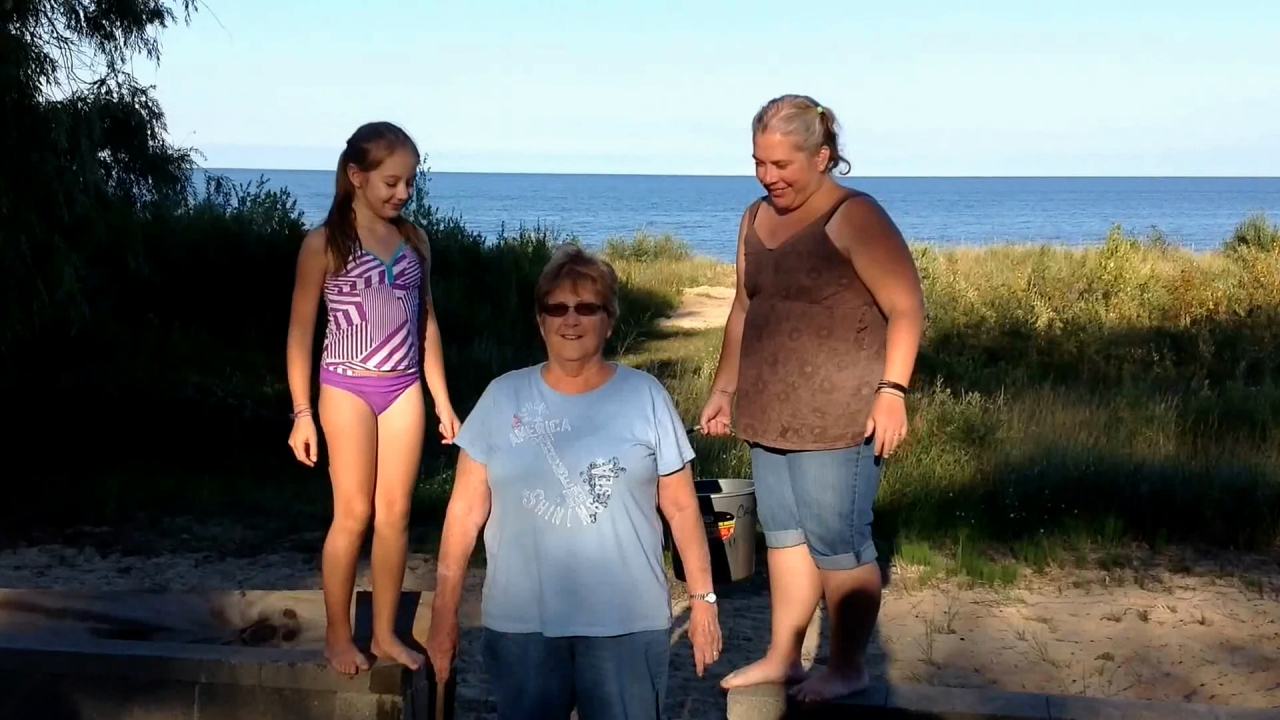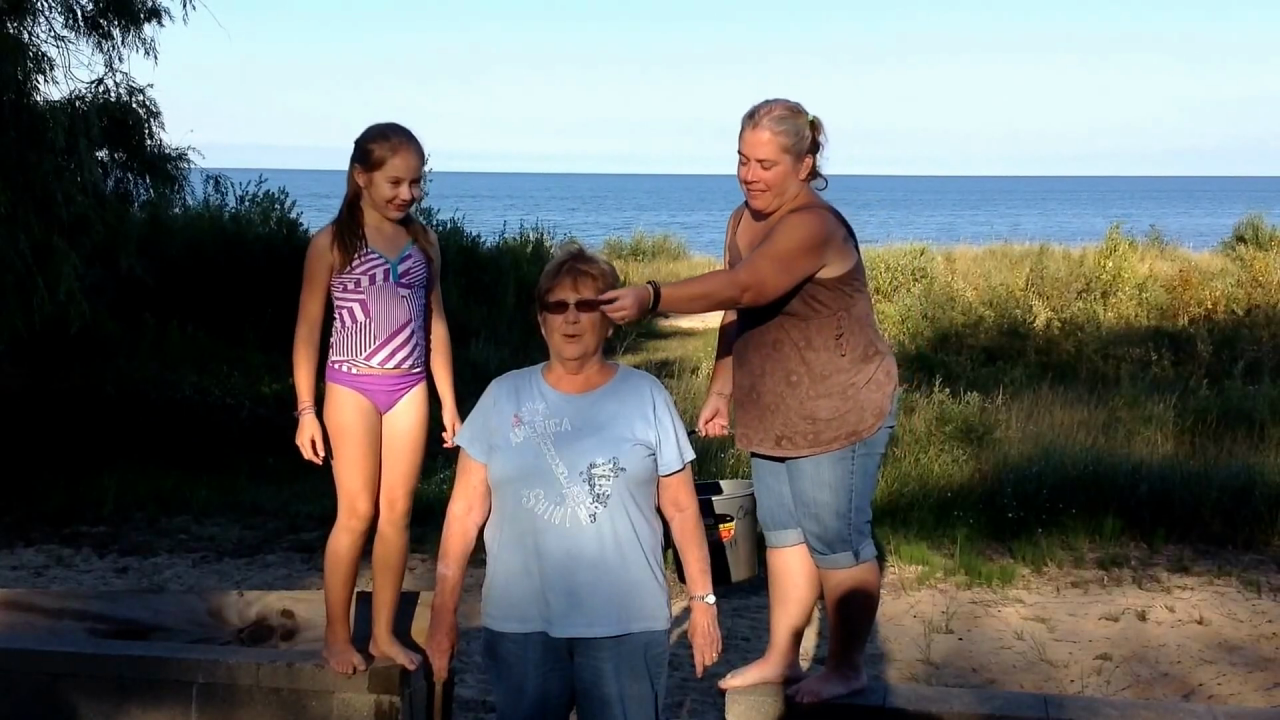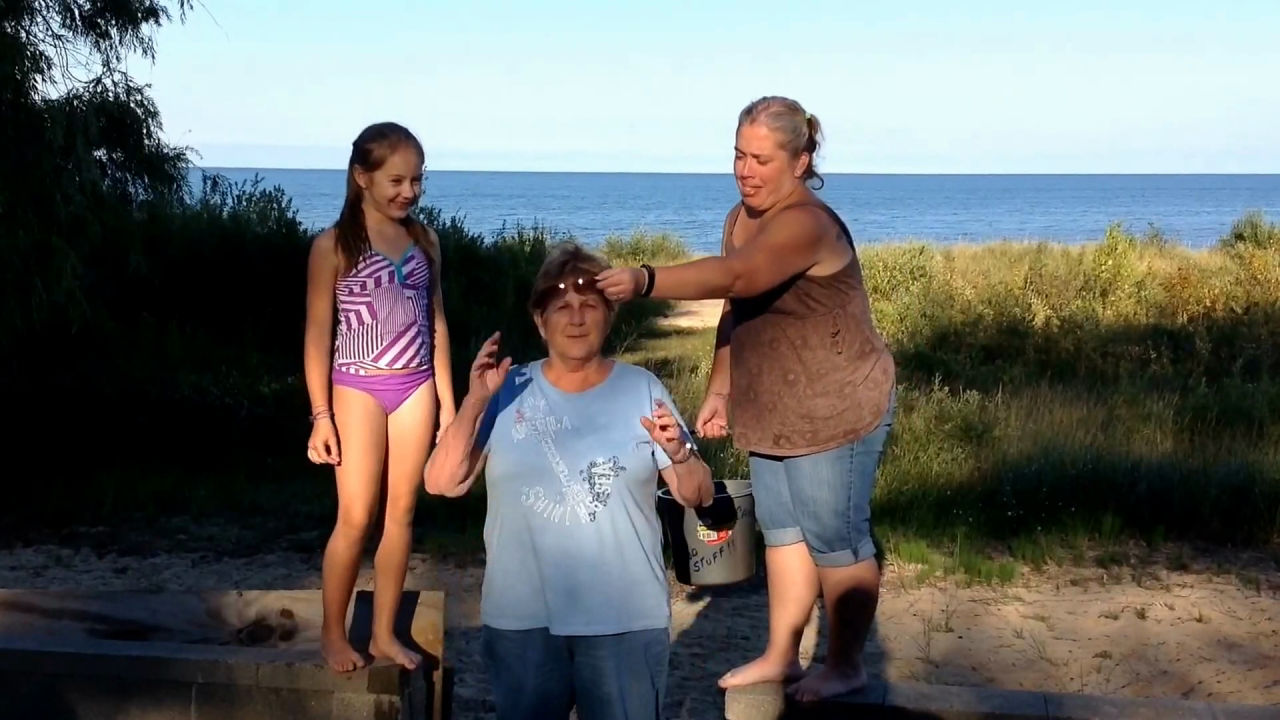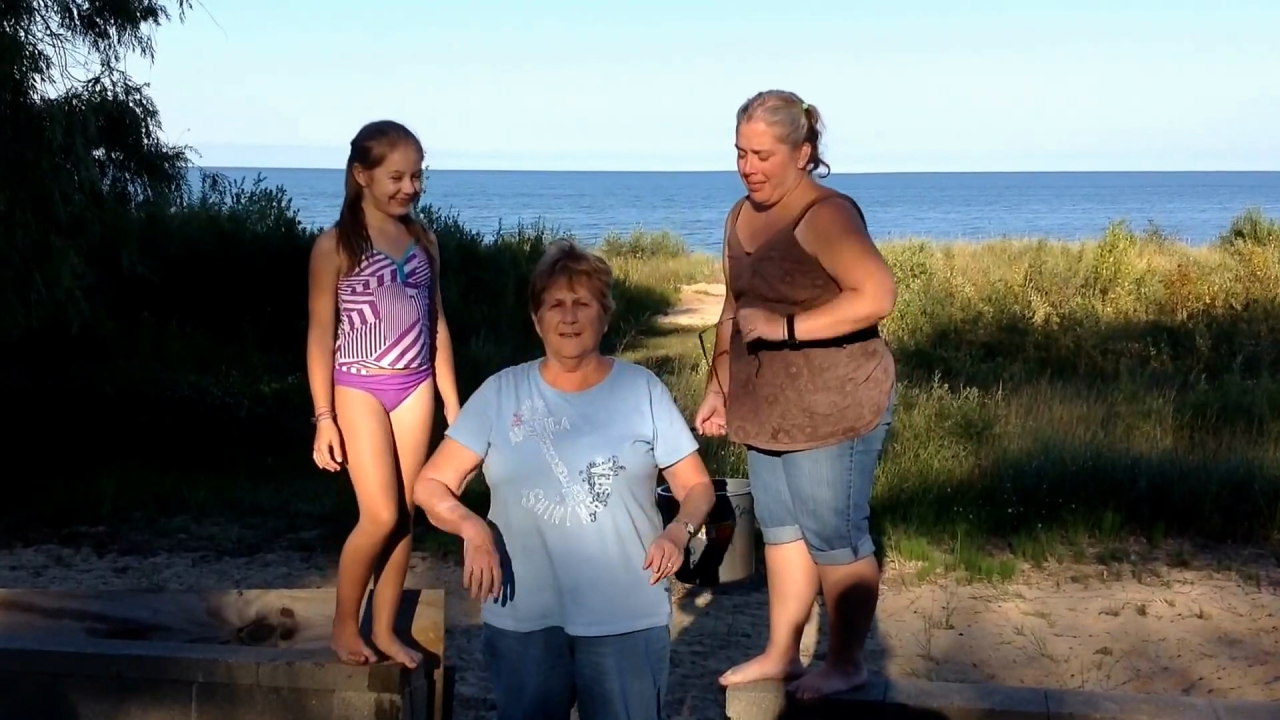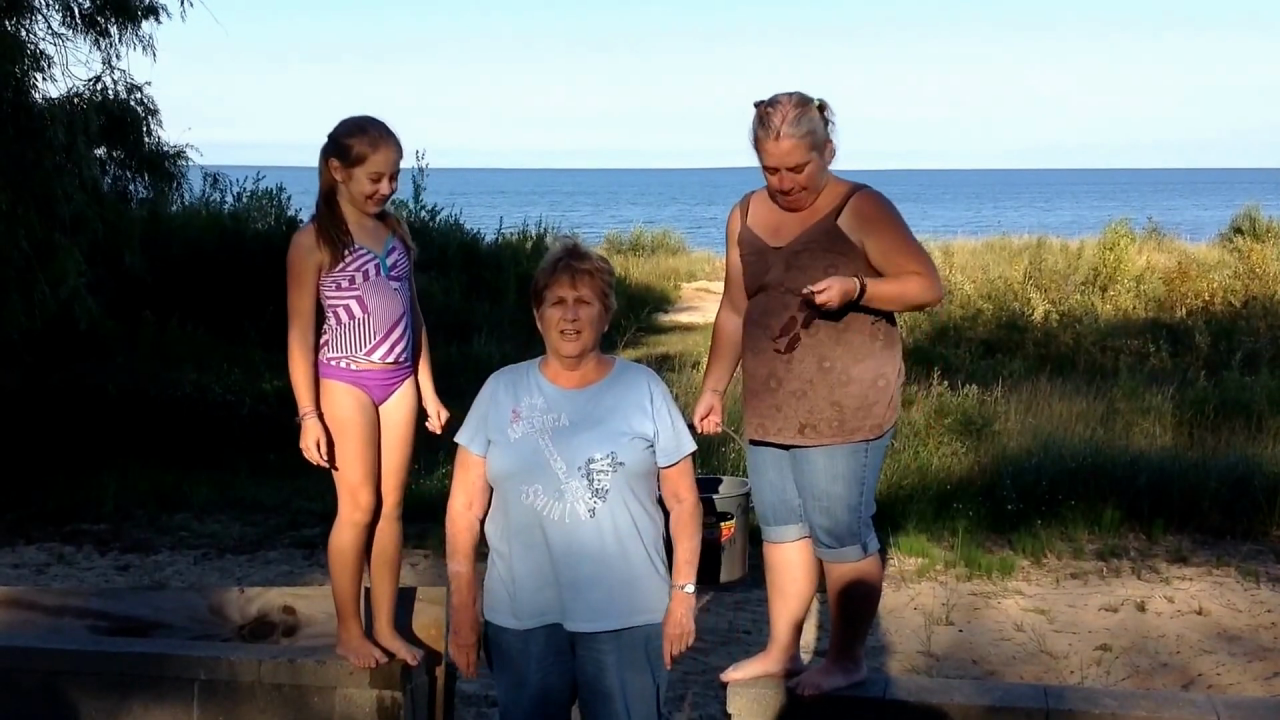
dt=1s
person 1, frame 1
left shoulder: (856, 217)
right shoulder: (756, 218)
left elbow: (906, 308)
left wrist: (891, 391)
right wrist: (723, 389)
left hip: (839, 414)
right hip: (772, 412)
left knee: (837, 541)
right knee: (782, 532)
left ankle: (847, 667)
right ankle: (781, 658)
person 1, frame 2
left shoulder: (814, 226)
right shoulder: (743, 220)
left elbow: (742, 288)
left wrist: (651, 298)
right wrist: (721, 390)
left hip: (838, 412)
right hip: (775, 412)
left knee: (836, 540)
right knee: (783, 532)
left ankle: (846, 667)
right ankle: (781, 656)
person 1, frame 3
left shoulder: (807, 223)
right shoulder: (741, 218)
left elbow: (732, 275)
left wrist: (643, 281)
right wrist: (719, 390)
left hip: (835, 411)
right hip: (774, 411)
left knee: (835, 539)
right knee: (782, 531)
left ankle: (846, 665)
right ankle: (780, 655)
person 1, frame 4
left shoulder: (827, 216)
right shoulder: (741, 217)
left elbow: (875, 297)
left wrist: (787, 327)
right wrist: (718, 389)
left hip: (834, 408)
right hip: (769, 410)
left knee: (836, 538)
right knee: (781, 530)
left ankle: (846, 662)
right ankle: (780, 654)
person 1, frame 5
left shoulder: (862, 208)
right shoulder: (746, 215)
left elbow: (926, 285)
right elbow: (735, 311)
left wrist: (857, 289)
right wrist: (713, 387)
left hip: (844, 409)
right hip: (772, 408)
left knee: (842, 536)
right knee: (781, 527)
left ankle: (847, 659)
right ankle: (781, 650)
person 2, frame 1
left shoulder: (414, 240)
right shoulder: (325, 243)
right elbow: (300, 331)
left wrist: (443, 400)
right wrist: (301, 413)
left hip: (404, 390)
right hip: (348, 390)
left knee: (396, 512)
right knee: (354, 514)
left ankle: (385, 633)
right ankle: (338, 635)
person 2, frame 2
left shoulder: (424, 241)
right shoulder: (332, 242)
left elbow: (436, 322)
right elbow: (308, 328)
left wrist: (449, 401)
right wrist: (306, 409)
left hip: (409, 389)
right hip: (353, 388)
left knee: (397, 512)
right knee: (357, 512)
left ankle: (383, 633)
right ankle: (336, 635)
person 2, frame 3
left shoulder: (424, 241)
right shoulder: (334, 245)
right elbow: (318, 333)
left wrist: (448, 400)
right wrist: (321, 414)
left hip: (414, 389)
right hip: (358, 389)
left knee: (401, 513)
right knee: (356, 517)
left ankle: (384, 633)
right ankle: (333, 632)
person 2, frame 4
left shoulder: (423, 240)
right shoulder: (336, 245)
right elbow: (320, 335)
left wrist: (452, 400)
right wrist: (324, 418)
left hip: (415, 389)
right hip: (360, 388)
left knee: (406, 513)
right knee: (380, 515)
left ankle: (385, 630)
right ankle: (344, 626)
person 2, frame 5
left shoulder: (396, 231)
right shoulder: (314, 241)
right elbow: (300, 332)
left wrist: (428, 389)
right wrist: (308, 414)
left hip: (399, 381)
right hip: (346, 383)
left knee: (392, 505)
right knee: (357, 506)
left ankle: (385, 626)
right ankle: (349, 631)
person 3, frame 1
left shoulder: (646, 396)
right shoulder: (503, 397)
left elbow: (681, 507)
right elbow: (466, 511)
left wrist: (703, 598)
right wrist: (445, 612)
left hip: (628, 624)
right hip: (521, 624)
person 3, frame 2
left shoulder: (646, 395)
right shoulder: (503, 396)
left elbow: (681, 507)
right elbow: (466, 510)
left wrist: (702, 599)
right wrist: (444, 610)
left hip: (627, 622)
right hip: (520, 622)
person 3, frame 3
left shoulder: (640, 390)
right shoulder: (507, 393)
left elbow: (698, 494)
right elbow: (443, 481)
left wrist: (678, 449)
right wrist: (475, 402)
left hip: (625, 617)
right hip: (522, 617)
person 3, frame 4
left shoulder: (642, 389)
right shoulder: (500, 393)
left elbow: (696, 485)
right elbow: (431, 484)
left wrist: (679, 531)
right wrist: (473, 530)
left hip: (625, 617)
right hip: (523, 618)
person 3, frame 5
left shoulder: (643, 388)
right shoulder: (501, 391)
left elbow: (683, 500)
right elbow: (465, 507)
left wrist: (682, 594)
right wrist: (462, 609)
left hip: (626, 614)
right hip: (522, 615)
